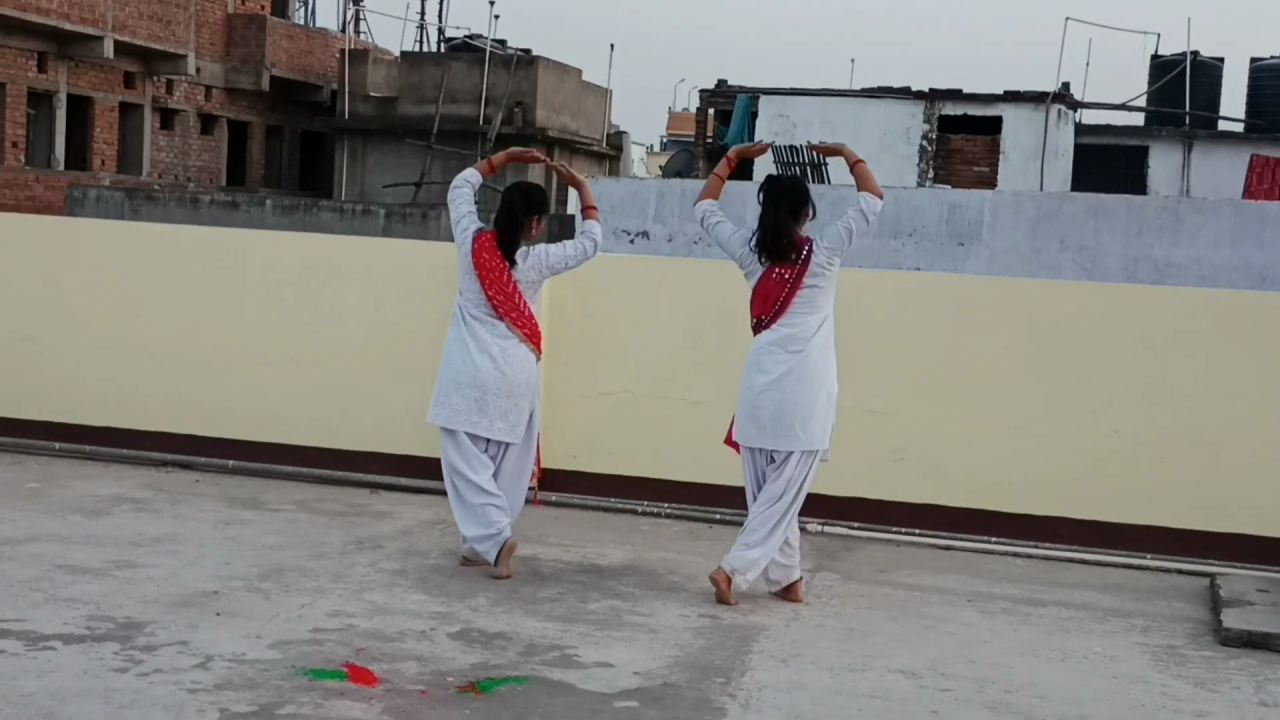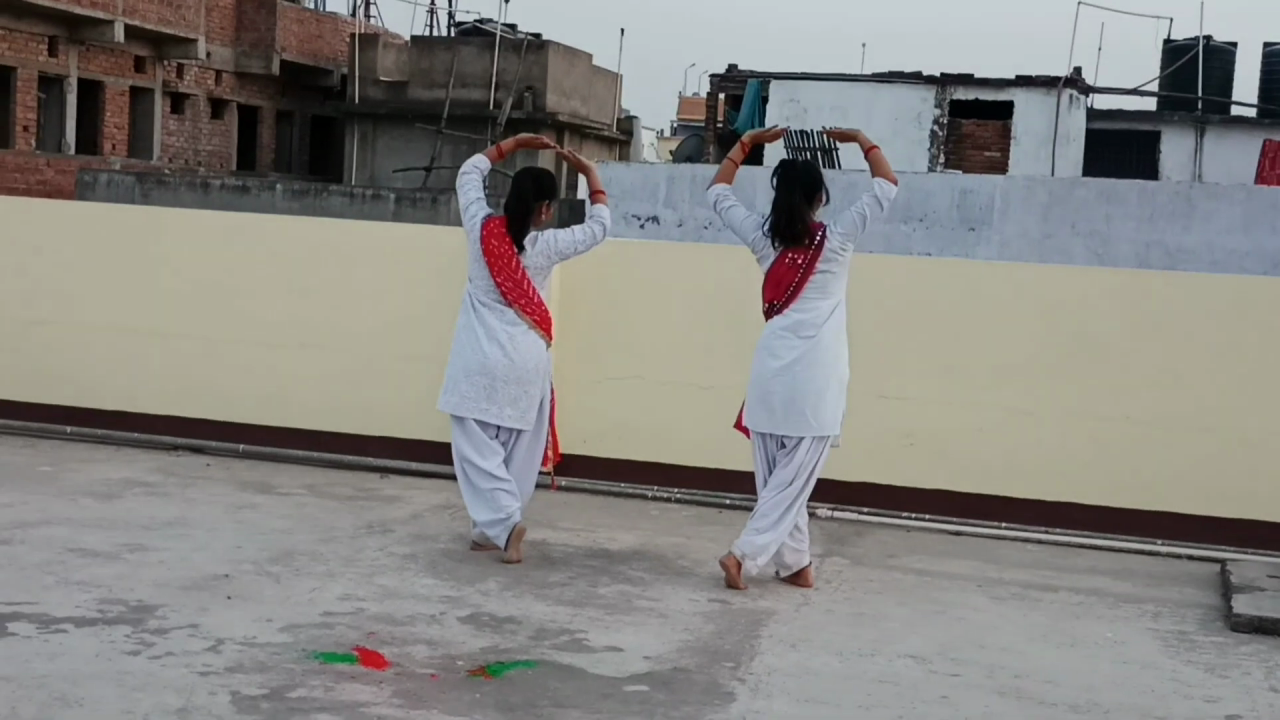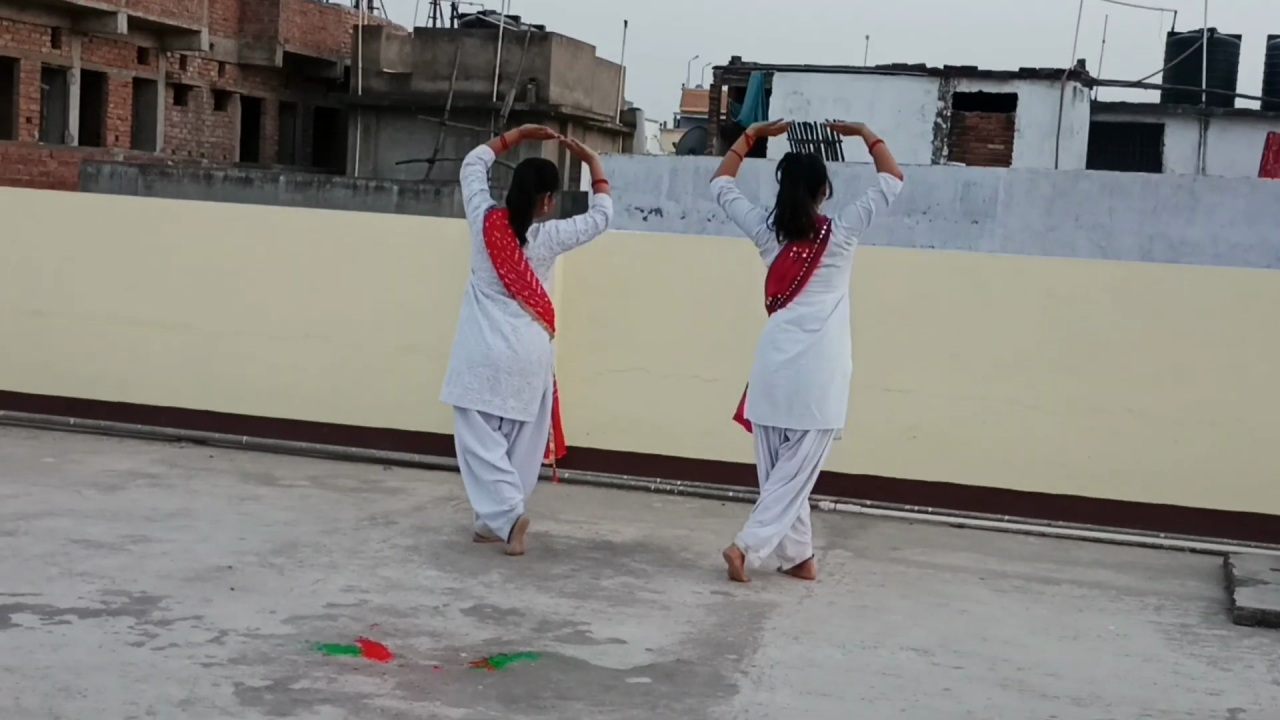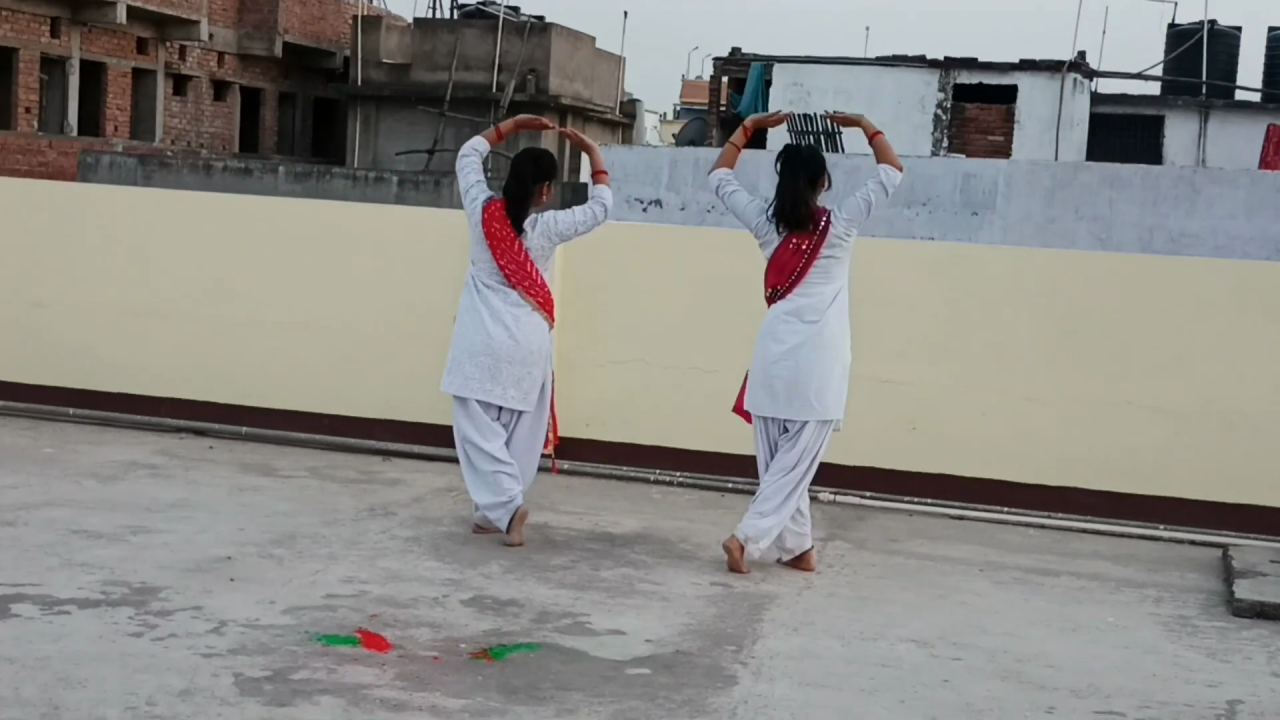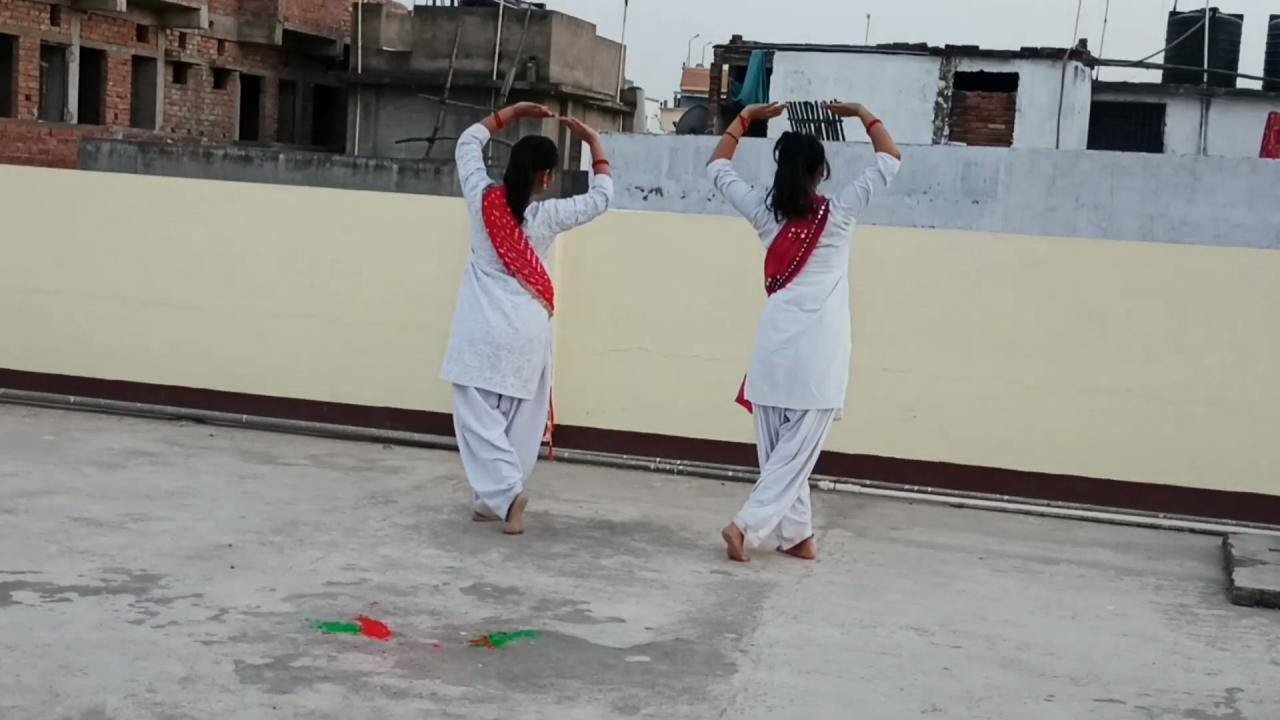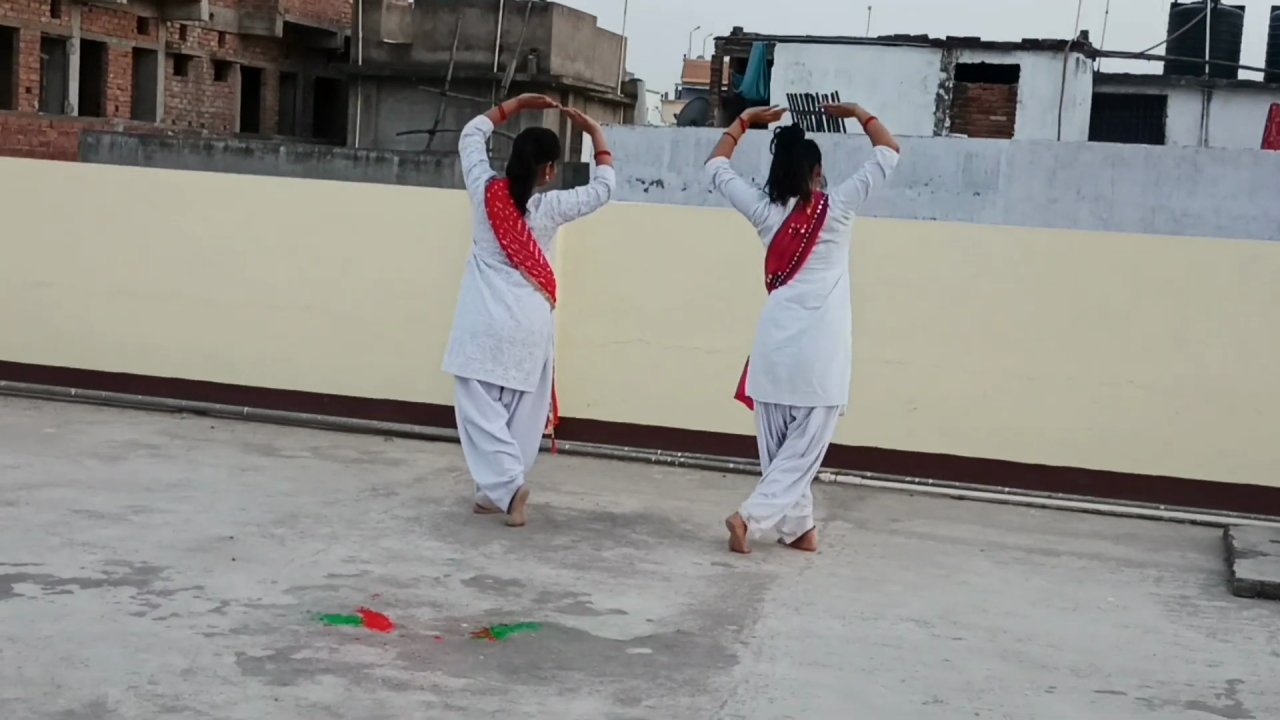
dt=0.3s
person 1, frame 1
left shoulder: (751, 254)
right shoulder: (824, 254)
left elbow: (705, 208)
right elbow: (872, 199)
left wrist: (732, 157)
right wrist: (847, 154)
left hip: (762, 385)
right hip: (805, 391)
left knee: (767, 490)
right knee: (785, 492)
left ankle: (786, 578)
right ankle: (735, 569)
person 1, frame 2
left shoulder: (763, 238)
right shoulder: (837, 240)
left elbow: (718, 192)
right elbow: (887, 186)
left wrist: (747, 142)
right wrist: (862, 140)
left hip: (773, 369)
right hip: (816, 375)
left knee: (776, 476)
right knee: (795, 477)
left ankle: (794, 563)
right ankle: (746, 554)
person 1, frame 3
left shoulder: (767, 231)
right shoulder: (841, 234)
left elbow: (722, 184)
right elbow: (892, 181)
left wrist: (752, 135)
right wrist: (866, 134)
left hip: (775, 363)
right hip: (819, 370)
left knee: (779, 468)
right knee: (797, 471)
left ankle: (797, 555)
right ankle: (748, 545)
person 1, frame 4
left shoulder: (766, 223)
right shoulder: (840, 225)
left elbow: (720, 177)
right elbow: (892, 172)
left wrist: (748, 126)
right wrist: (865, 125)
left hip: (775, 354)
right hip: (818, 361)
left knee: (777, 460)
right knee: (797, 461)
left ankle: (796, 547)
right ankle: (748, 537)
person 1, frame 5
left shoulder: (765, 213)
right shoulder: (839, 213)
left elbow: (718, 168)
right elbow: (890, 160)
left wrist: (745, 117)
right wrist: (863, 115)
left hip: (775, 344)
right hip: (819, 350)
left knee: (778, 450)
right knee: (796, 452)
left ankle: (797, 535)
right ankle: (748, 525)
person 1, frame 6
left shoulder: (764, 210)
right shoulder: (838, 208)
left elbow: (716, 167)
right elbow: (889, 153)
left wrist: (744, 120)
right wrist: (859, 113)
left hip: (777, 341)
right hip: (821, 347)
left knee: (778, 446)
right knee: (805, 447)
left ankle: (798, 527)
right ankle: (752, 516)
person 2, frame 1
left shoulder: (472, 243)
right shoulder: (537, 260)
left elbow: (461, 186)
right elbow: (589, 242)
left wrist: (505, 157)
right wrist: (582, 187)
left hip: (469, 374)
right hip: (515, 376)
left knee: (467, 460)
right knee: (506, 466)
left ankle: (492, 537)
right ankle: (481, 543)
person 2, frame 2
left shoulder: (482, 230)
right shoulder: (546, 246)
left elbow: (469, 172)
right elbow: (599, 226)
left wrist: (515, 143)
right wrist: (589, 172)
left hip: (480, 360)
right hip: (526, 362)
left knee: (477, 446)
right knee: (518, 452)
left ankle: (503, 523)
right ankle: (490, 529)
person 2, frame 3
left shoulder: (485, 221)
right shoulder: (549, 237)
left elbow: (474, 163)
right elbow: (601, 215)
left wrist: (519, 135)
right wrist: (593, 161)
left hip: (482, 351)
right hip: (528, 354)
left knee: (480, 438)
right knee: (520, 443)
left ankle: (506, 514)
right ankle: (493, 520)
person 2, frame 4
left shoulder: (483, 211)
right shoulder: (547, 227)
left elbow: (468, 155)
right elbow: (600, 206)
left wrist: (513, 125)
right wrist: (592, 151)
left hip: (482, 341)
right hip: (528, 344)
left knee: (479, 428)
right knee: (519, 434)
left ankle: (504, 506)
right ankle: (494, 511)
person 2, frame 5
left shoulder: (483, 199)
right shoulder: (548, 216)
left elbow: (468, 142)
right elbow: (601, 196)
left wrist: (513, 112)
right wrist: (593, 141)
left hip: (482, 329)
right hip: (528, 331)
left knee: (479, 416)
right knee: (519, 421)
left ankle: (504, 493)
right ankle: (494, 498)
person 2, frame 6
left shoulder: (485, 191)
right shoulder: (550, 207)
left elbow: (471, 134)
right elbow: (603, 187)
left wrist: (516, 104)
right wrist: (595, 132)
left hip: (484, 322)
right hip: (529, 324)
left knee: (481, 408)
right knee: (522, 413)
left ankle: (506, 485)
right ankle: (495, 491)
